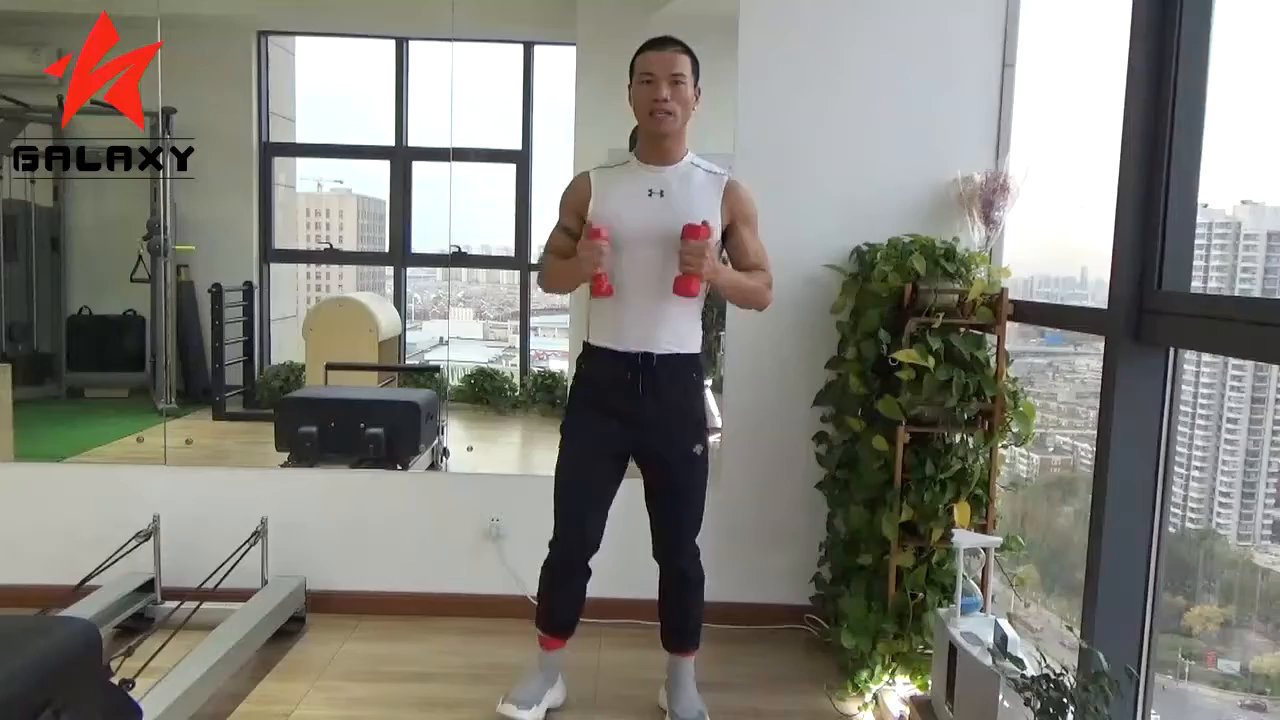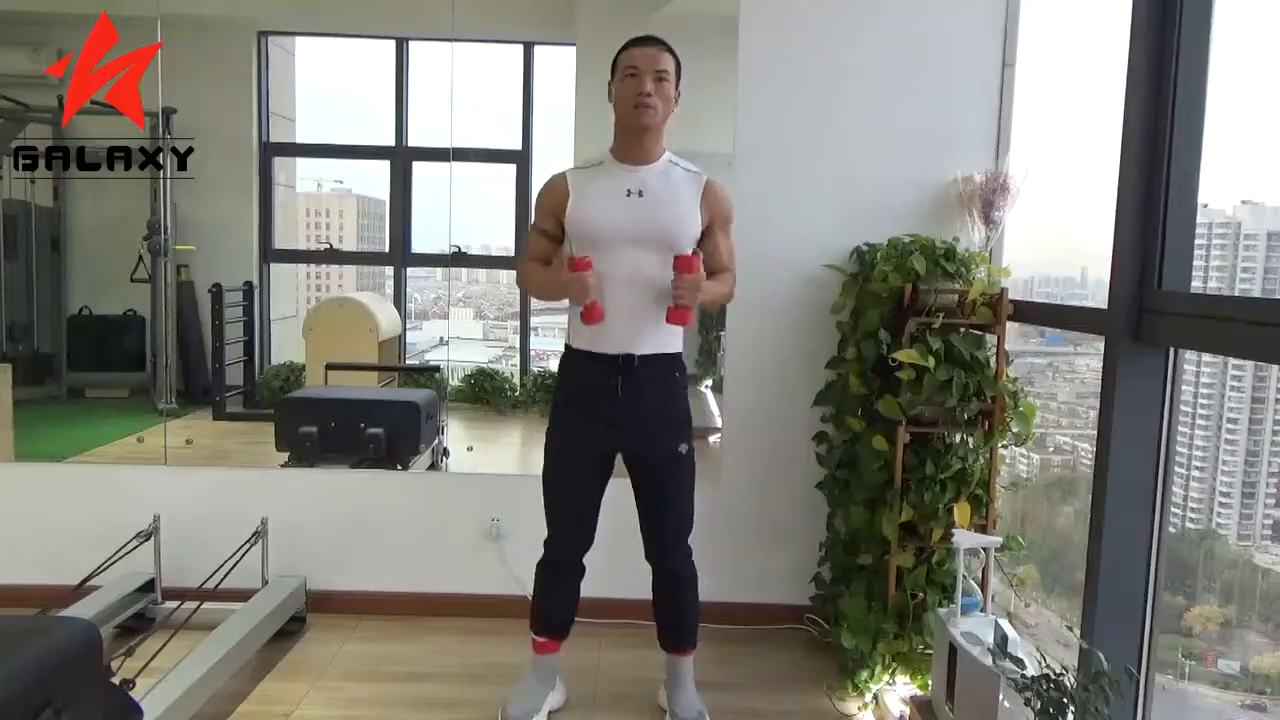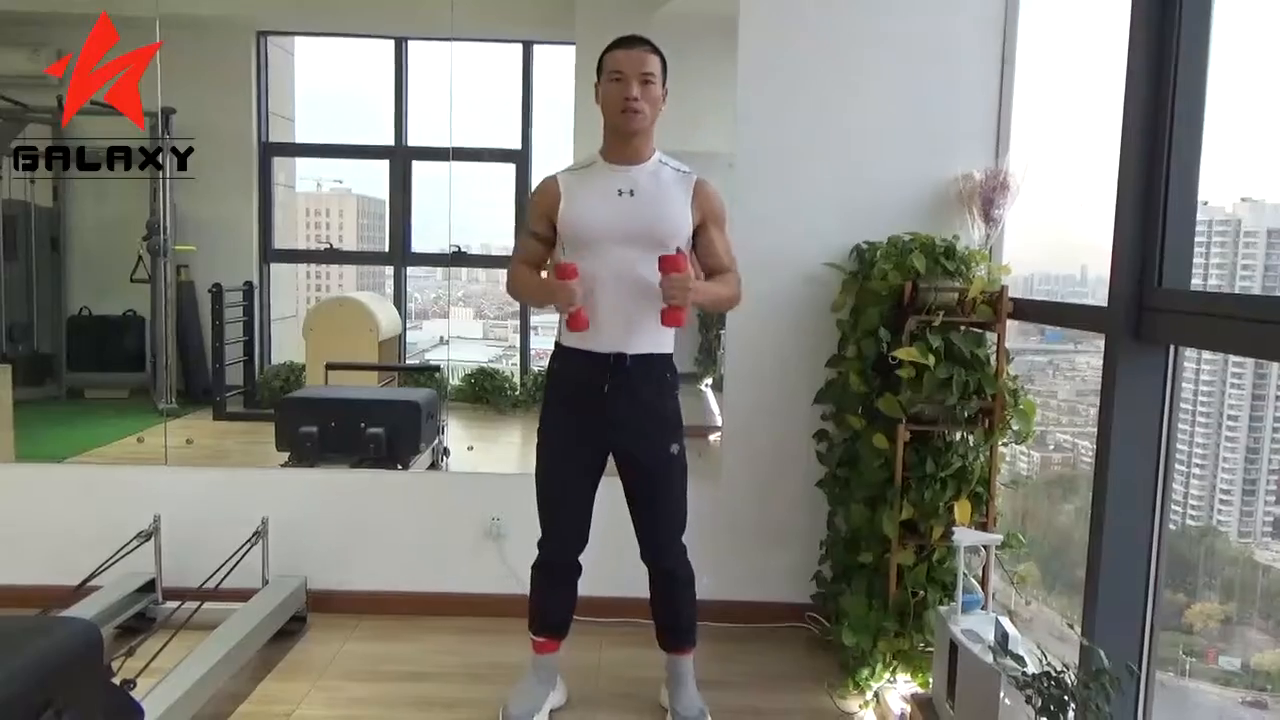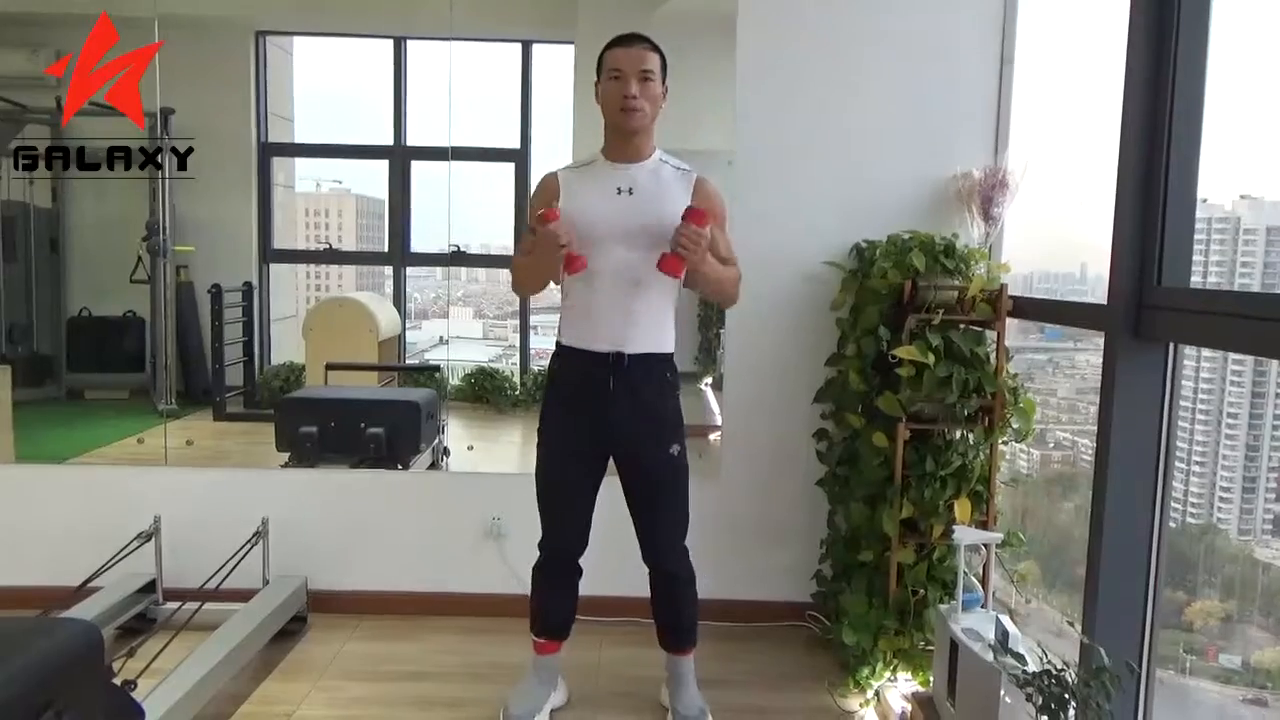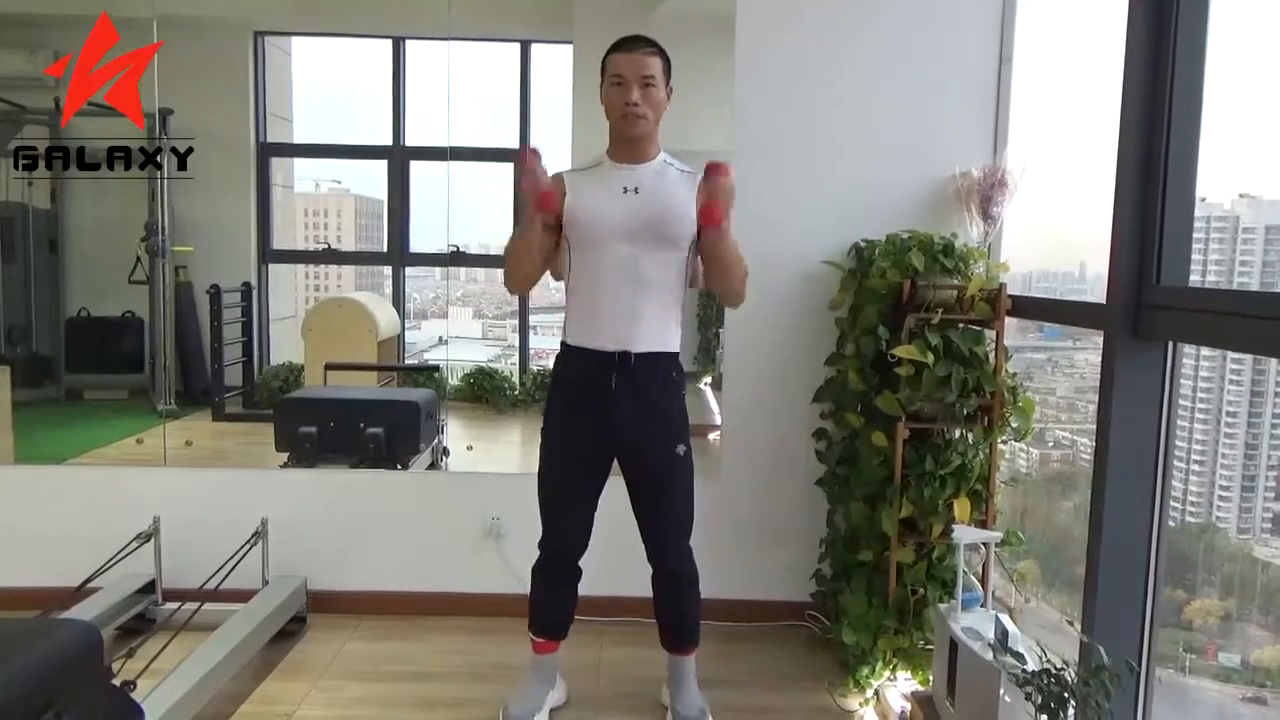
dt=0.2s
person 1, frame 1
left shoulder: (725, 193)
right shoulder: (589, 188)
left elbow: (762, 290)
right elbow: (547, 271)
left wrist: (715, 270)
right wrist: (578, 266)
left hip: (677, 383)
right hip: (601, 379)
left knee: (678, 547)
right knee: (572, 536)
person 1, frame 2
left shoulder: (704, 194)
right shoulder: (567, 189)
left elbow: (727, 279)
right elbow: (529, 270)
left wrist: (700, 290)
right wrist: (562, 283)
left hip: (660, 382)
right hip: (584, 379)
left knee: (670, 545)
right knee: (564, 541)
person 1, frame 3
left shoulder: (695, 194)
right shoulder: (557, 191)
left elbow: (731, 288)
right elbow: (518, 279)
left wrist: (698, 291)
right wrist: (547, 288)
left hip: (650, 382)
right hip: (574, 379)
left knee: (665, 545)
right knee: (559, 541)
person 1, frame 4
left shoulder: (694, 190)
right shoulder: (559, 188)
left elbow: (730, 292)
right elbow: (523, 285)
left wrist: (701, 258)
right wrist: (542, 252)
left hip: (650, 382)
right hip: (575, 378)
left knee: (666, 547)
right knee: (560, 542)
person 1, frame 5
left shoulder: (697, 191)
right shoulder: (566, 189)
left elbow: (733, 293)
right elbow: (518, 281)
left wrist: (718, 237)
right wrist: (531, 220)
left hip: (655, 381)
right hip: (579, 377)
left knee: (670, 547)
right knee: (560, 541)
